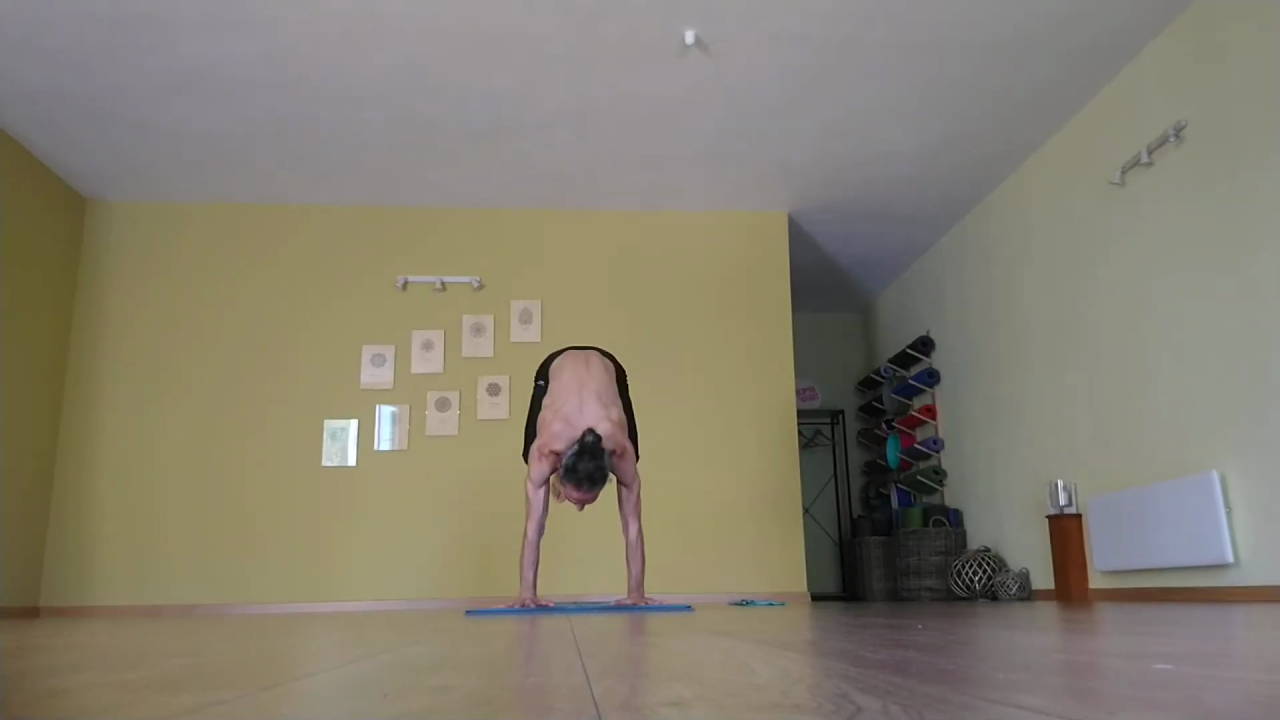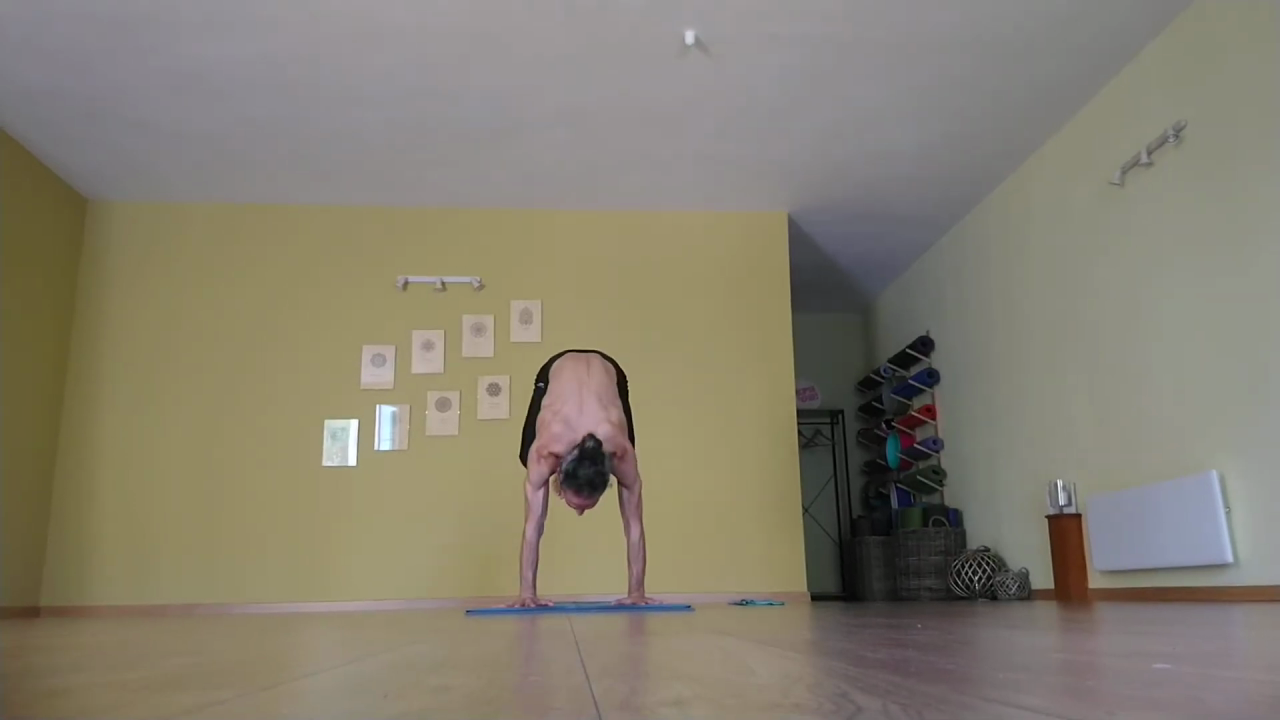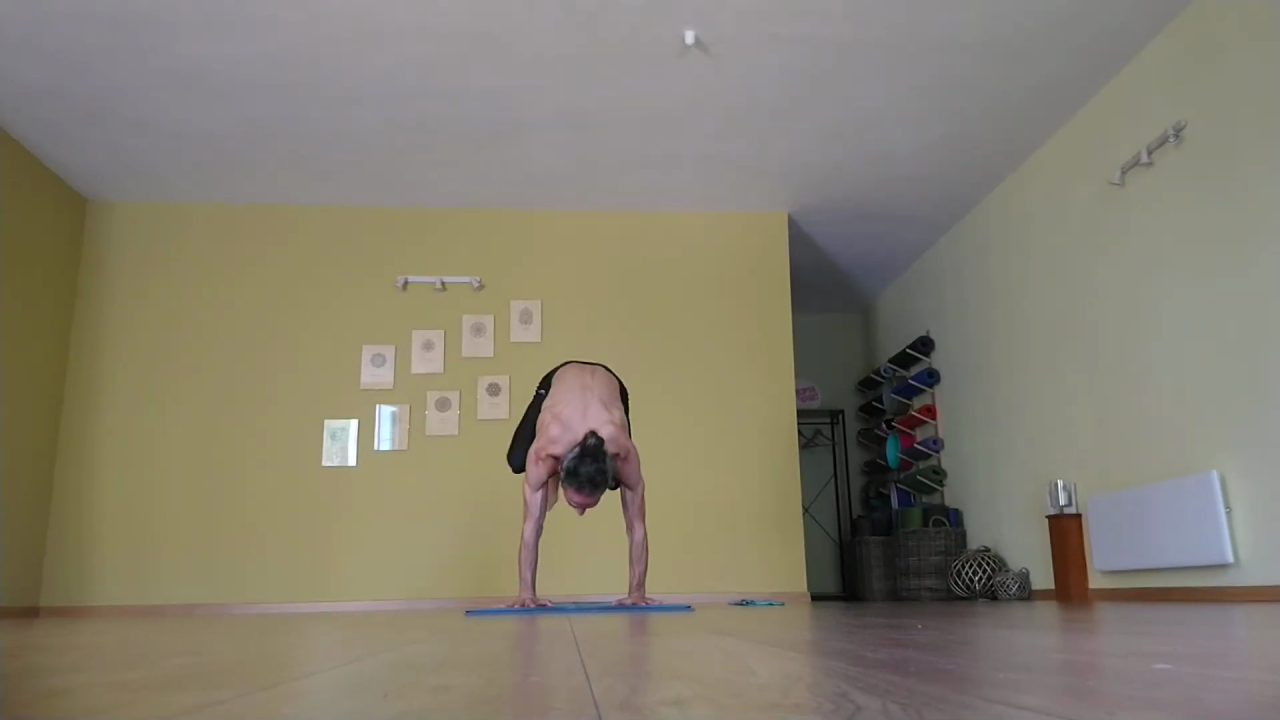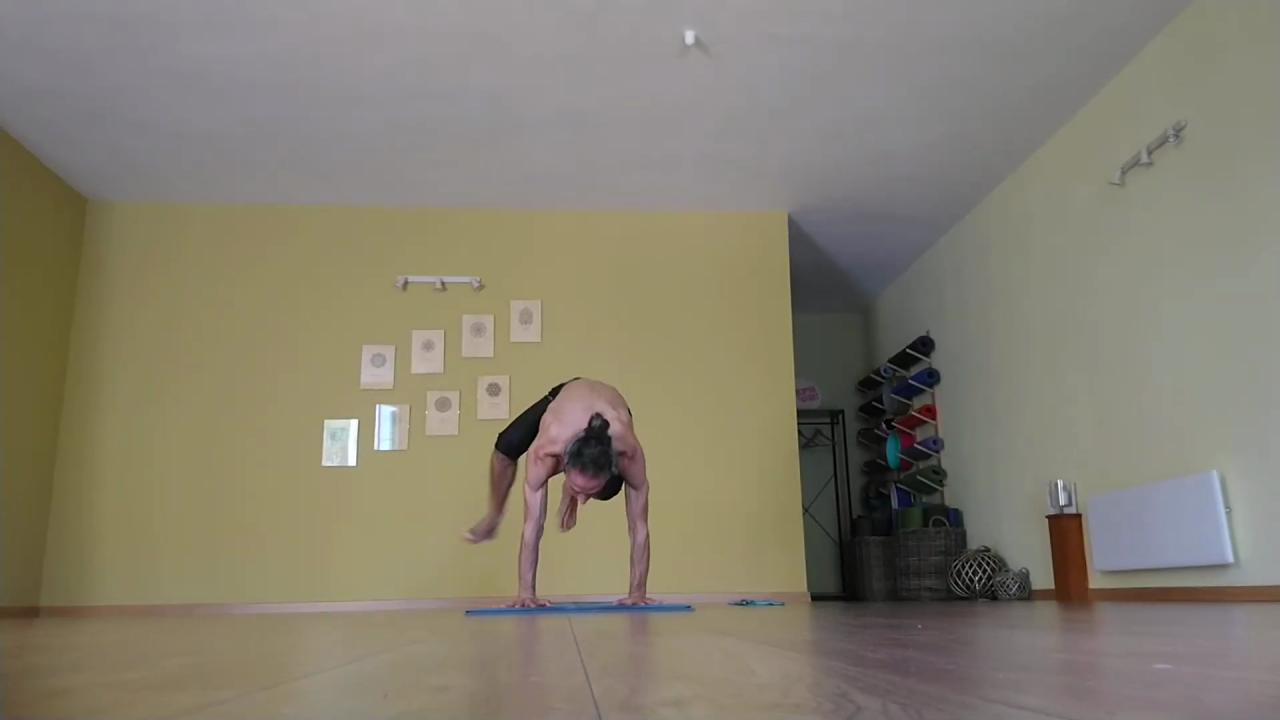
dt=0.2s
person 1, frame 1
left shoulder: (620, 451)
right shoulder: (546, 451)
left elbow: (631, 524)
right elbow: (534, 524)
left wrist: (636, 592)
right wrist: (526, 592)
left hip: (606, 366)
right hip: (556, 365)
right knee: (531, 458)
person 1, frame 2
left shoulder: (620, 453)
right shoulder: (545, 452)
left elbow: (633, 525)
right elbow: (533, 525)
left wrist: (637, 591)
right wrist: (526, 592)
left hip: (607, 369)
right hip: (556, 368)
right knee: (527, 458)
person 1, frame 3
left shoulder: (622, 454)
right shoulder: (544, 453)
left elbow: (636, 527)
right elbow: (532, 525)
left wrist: (637, 591)
right wrist: (526, 592)
left hip: (607, 381)
right hip: (558, 379)
left knee: (617, 481)
right knee: (518, 462)
right ankle: (550, 475)
person 1, frame 4
left shoulder: (629, 452)
right shoulder: (546, 449)
left elbow: (639, 527)
right elbow: (532, 524)
left wrist: (638, 592)
right wrist: (526, 591)
left knee: (607, 490)
right knee: (506, 446)
left ankle: (575, 491)
right ankle: (494, 514)
